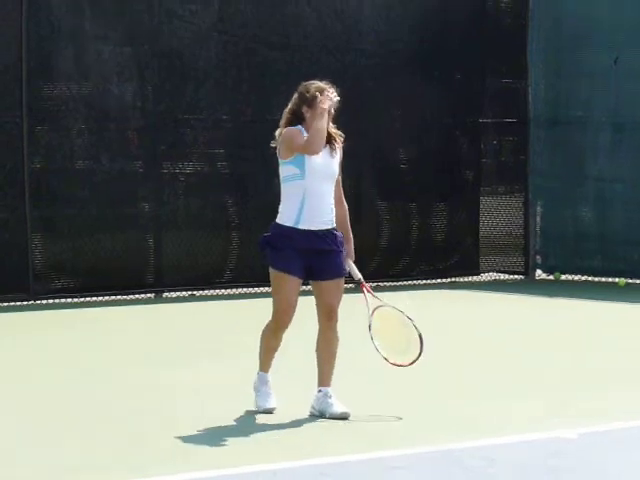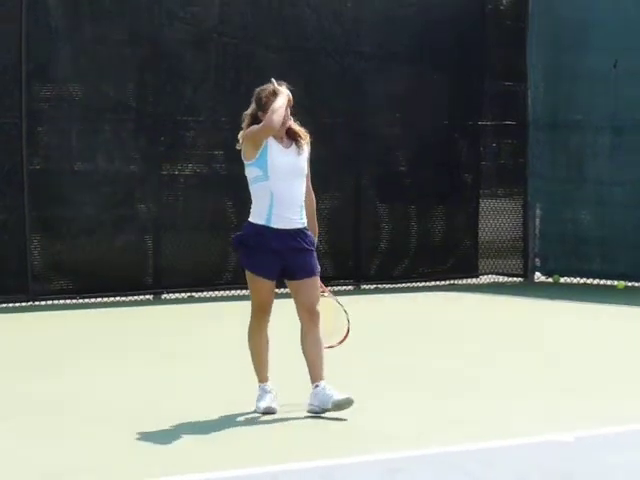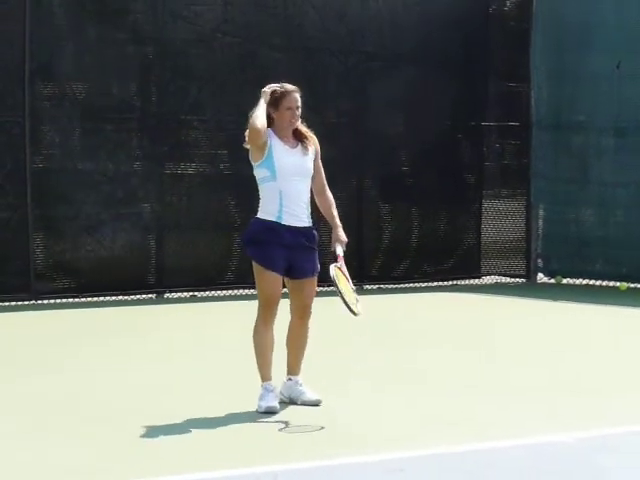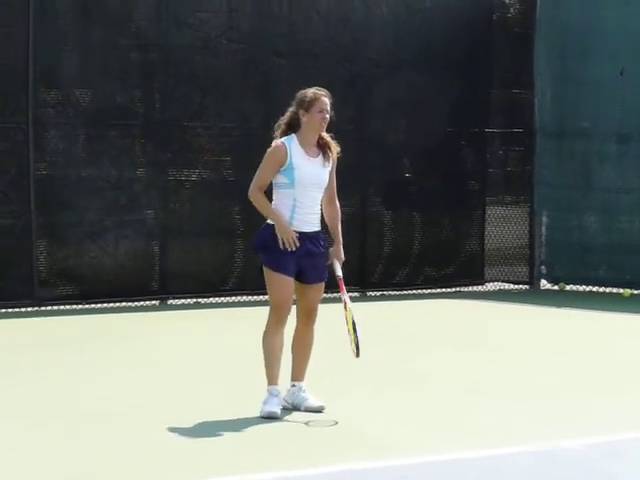
dt=0.5s
person 1, frame 1
left shoulder: (335, 144)
right shoulder: (289, 136)
right elbow: (311, 145)
left wrist: (348, 239)
right wrist: (325, 102)
left hip: (327, 238)
right hip: (290, 237)
left knee: (329, 318)
right knee: (282, 318)
left ankle: (324, 395)
right ankle: (263, 379)
person 1, frame 2
left shoulder: (302, 141)
right shoulder: (252, 139)
right elbow: (273, 125)
left wrist: (313, 235)
right wrist: (281, 94)
left hip: (298, 237)
right hip: (263, 237)
left knee: (311, 314)
right knee: (261, 315)
left ankle: (320, 391)
right ankle: (265, 390)
person 1, frame 3
left shoulder: (310, 143)
right shoulder: (264, 139)
left elbow: (322, 190)
right elbow: (255, 128)
left wrist: (337, 227)
right wrist: (263, 97)
left hip: (303, 235)
right hip: (270, 233)
left knee: (303, 313)
right knee: (268, 310)
left ankle: (292, 382)
right ankle: (267, 389)
person 1, frame 4
left shoulder: (329, 152)
right shoulder: (282, 148)
right elbow: (254, 192)
left wrist: (338, 243)
right wrist: (280, 223)
left hip: (313, 240)
right hip: (282, 239)
left knee: (308, 317)
right knee: (279, 314)
left ankle: (296, 389)
right ankle: (273, 393)
